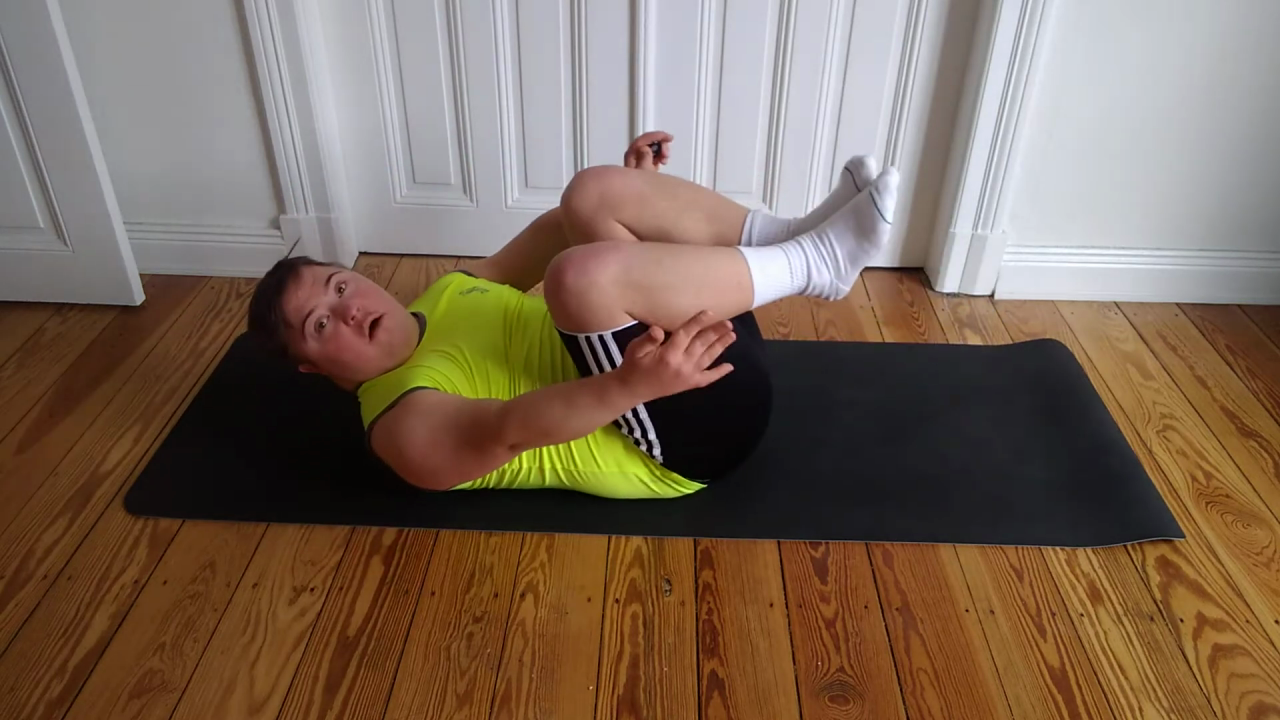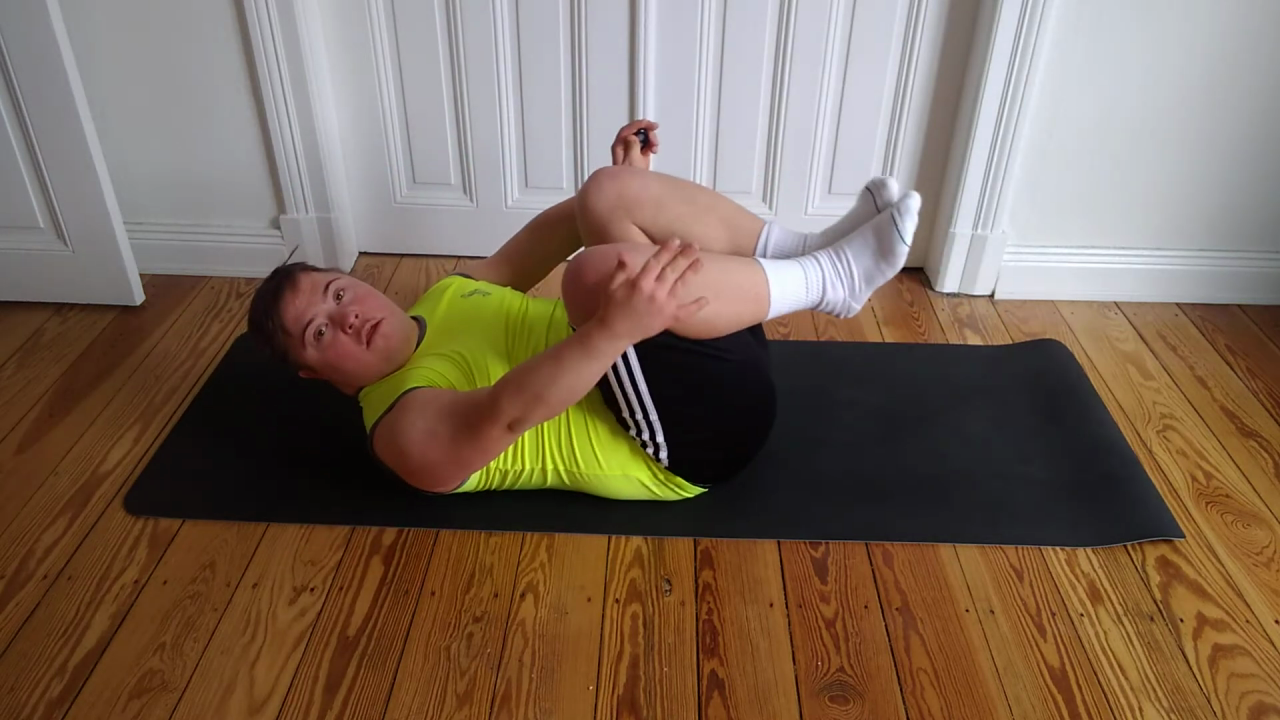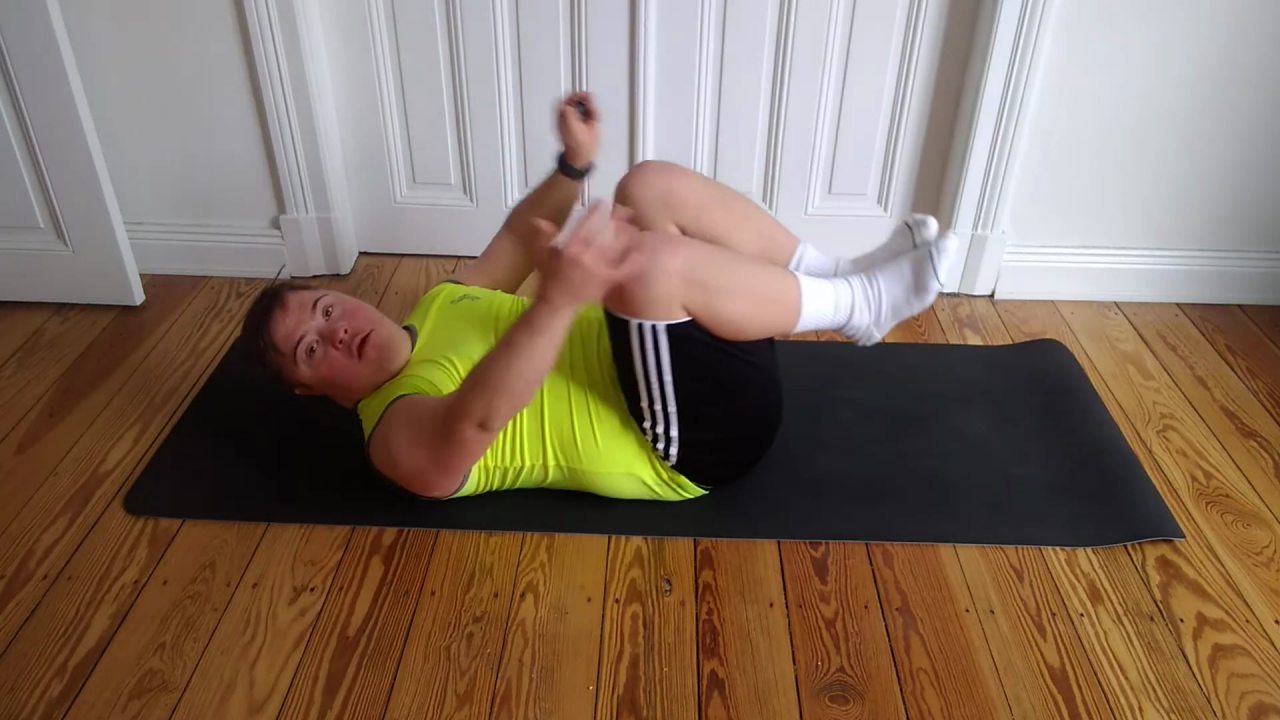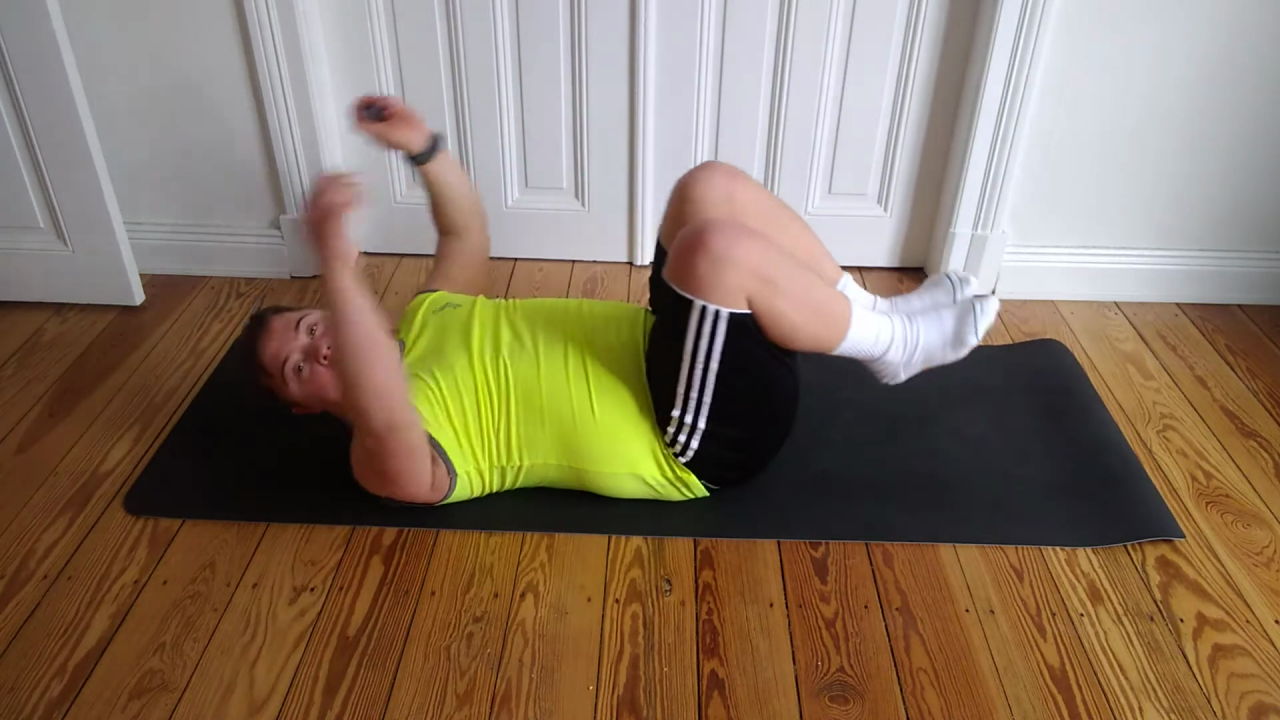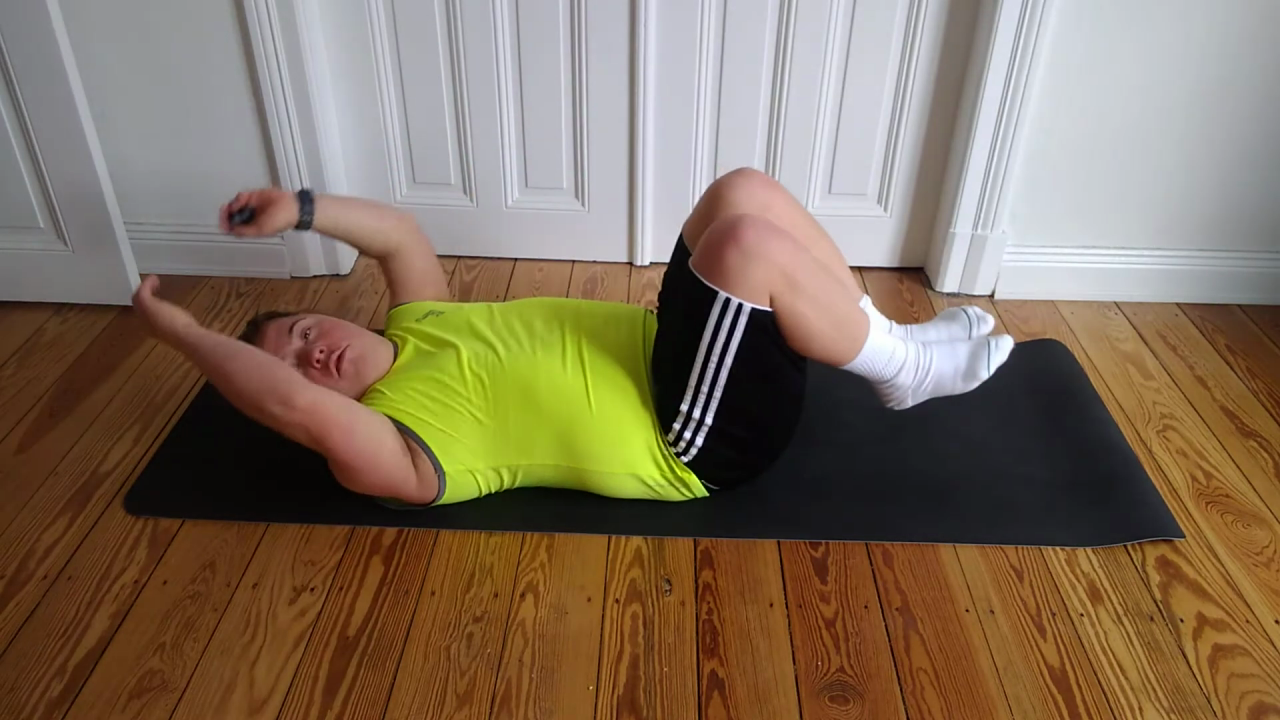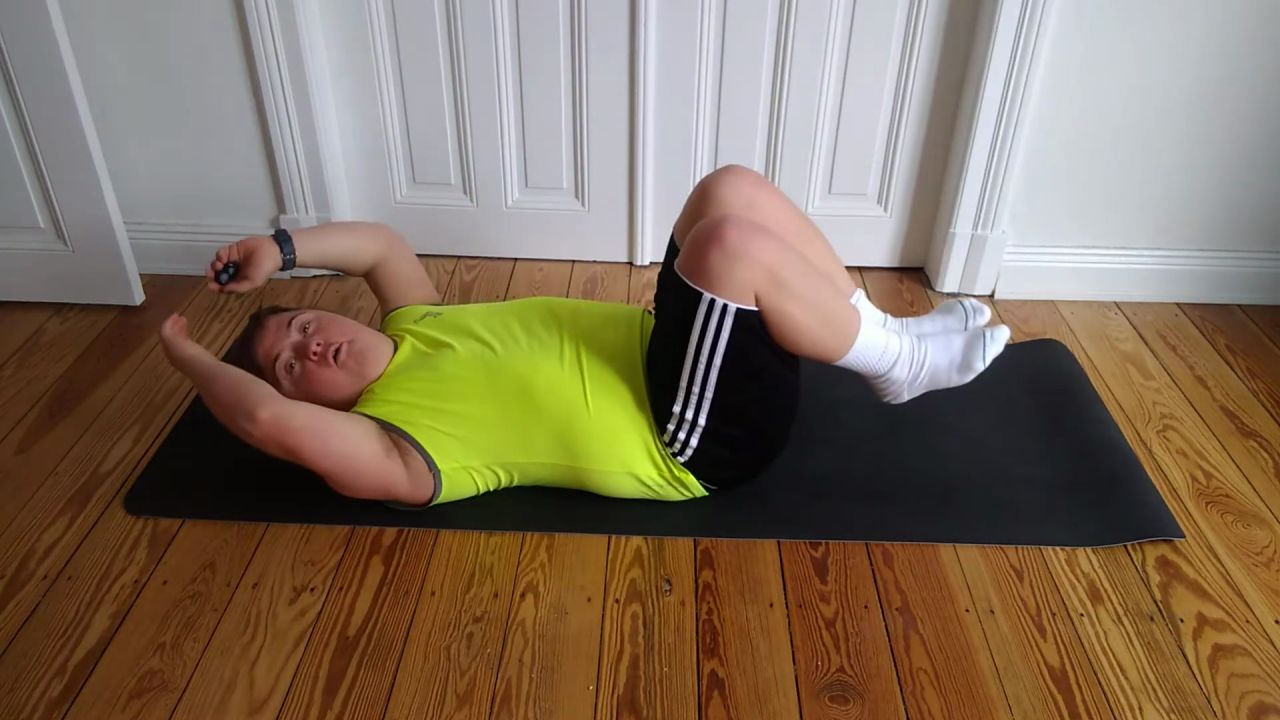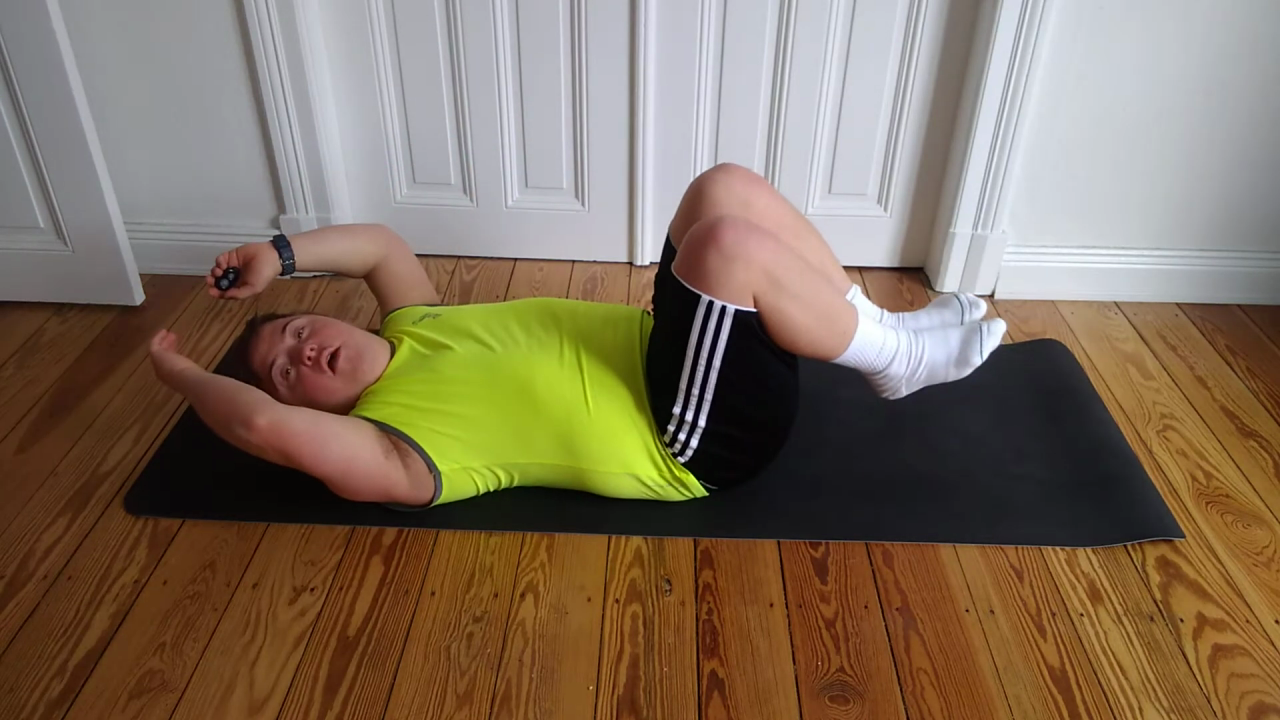
dt=0.3s
person 1, frame 1
left shoulder: (445, 296)
right shoulder: (404, 426)
left elbow: (545, 240)
right elbow: (512, 428)
left wrist: (635, 195)
right wrist: (637, 385)
left hip: (710, 357)
right hip: (696, 428)
left knee: (593, 193)
right knee: (585, 274)
left ankle: (791, 243)
right ankle: (811, 264)
person 1, frame 2
left shoulder: (442, 300)
right shoulder: (406, 430)
left elbow: (544, 238)
right elbow: (508, 410)
left wrist: (632, 189)
right wrist: (618, 327)
left hip: (709, 349)
right hip: (699, 441)
left knee: (607, 194)
right knee: (599, 275)
left ankle: (809, 255)
right ankle: (830, 279)
person 1, frame 3
left shoulder: (439, 310)
right shoulder: (401, 439)
left elbow: (521, 235)
right elbow: (484, 413)
left wrist: (573, 163)
right wrist: (565, 290)
right hip: (694, 446)
left knee: (650, 188)
right knee: (644, 262)
left ankle: (838, 281)
right ankle: (857, 309)
person 1, frame 4
left shoulder: (421, 327)
right shoulder: (386, 459)
left elbow: (465, 228)
right elbow: (382, 413)
left wrist: (423, 147)
right wrist: (336, 267)
left hip: (657, 352)
right hip: (697, 444)
left knee: (712, 187)
right knee: (720, 247)
left ankle: (876, 316)
right ankle: (894, 341)
person 1, frame 5
left shoulder: (414, 327)
right shoulder: (381, 451)
left elbow: (399, 233)
right elbow: (291, 402)
left wrist: (300, 207)
right wrist: (176, 325)
left hip: (664, 353)
right hip: (692, 440)
left knee: (745, 193)
right knee: (750, 243)
left ankle: (883, 344)
right ankle: (903, 368)
person 1, frame 6
left shoulder: (411, 331)
right shoulder: (380, 450)
left elbow: (380, 243)
right elbow: (266, 419)
left wrist: (280, 248)
right wrist: (186, 355)
left hip: (657, 350)
right hip: (693, 441)
left knee: (734, 190)
right knee: (737, 244)
left ankle: (882, 338)
right ankle: (900, 363)
person 1, frame 7
left shoulder: (410, 330)
right shoulder: (379, 449)
left elbow: (381, 243)
right elbow: (264, 427)
left wrist: (279, 253)
right wrist: (176, 372)
left hip: (659, 350)
right hip: (692, 439)
left knee: (727, 189)
right knee: (730, 244)
left ankle: (877, 332)
right ankle: (898, 356)
